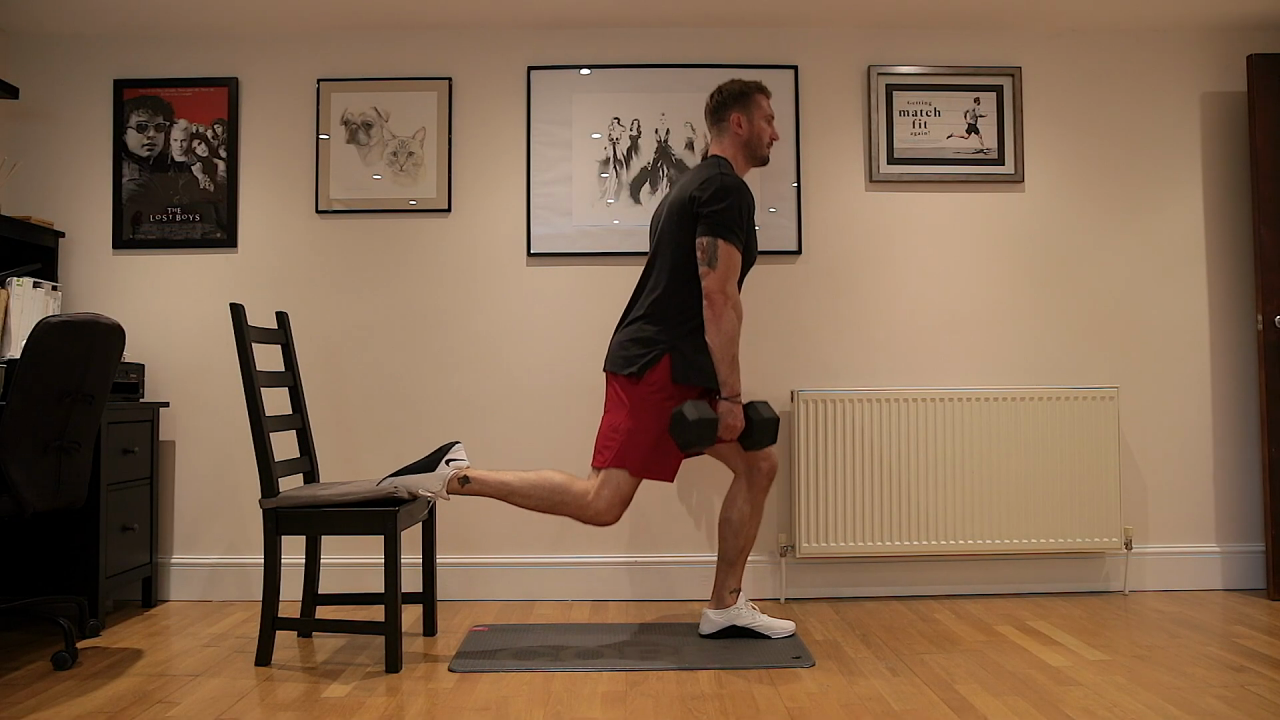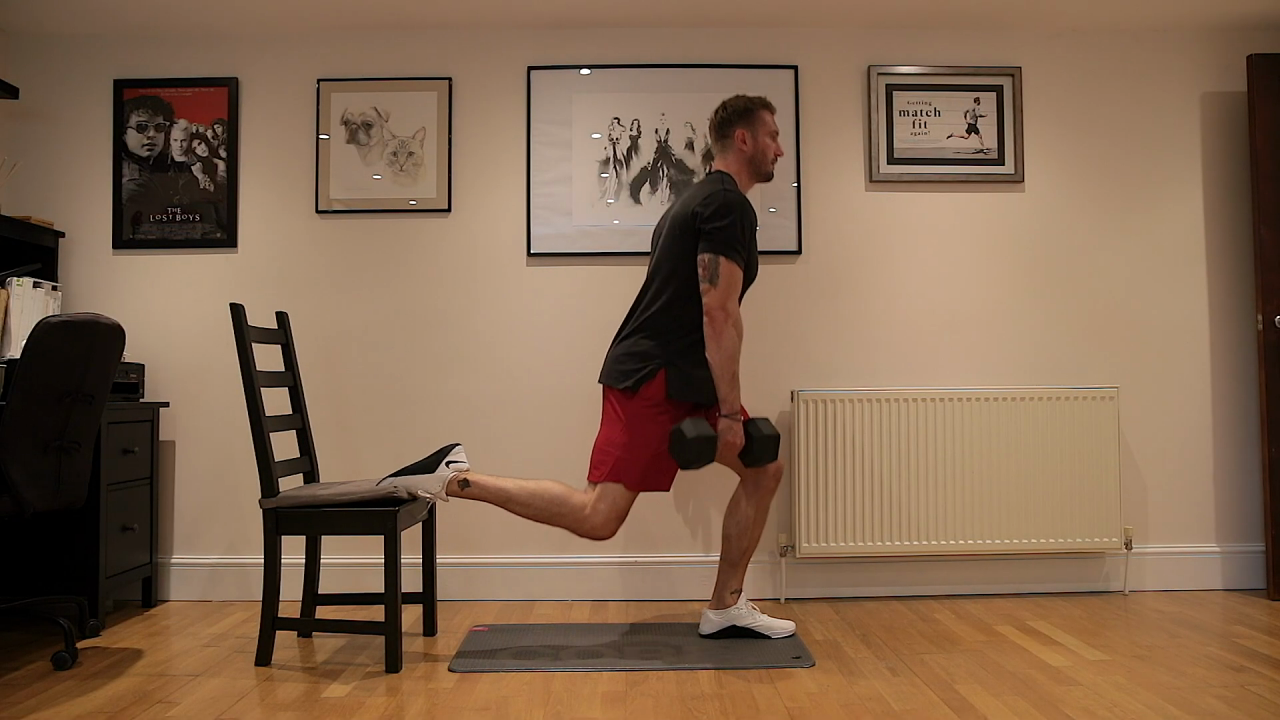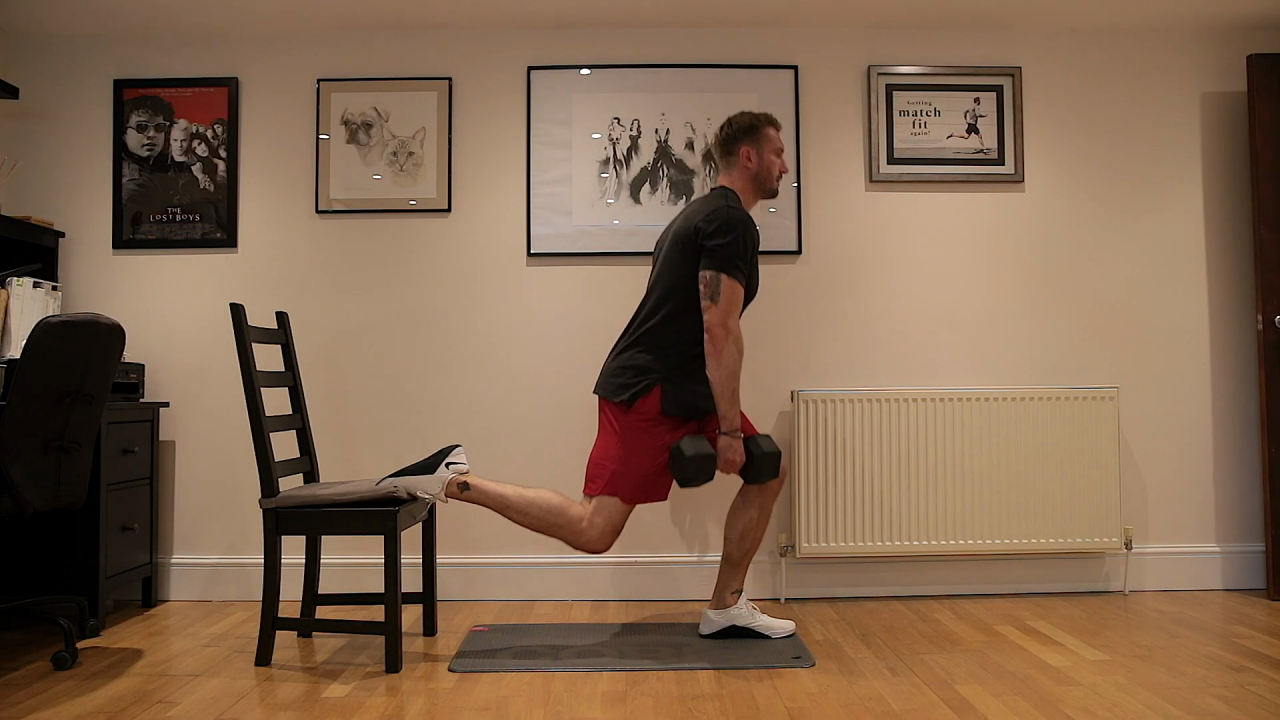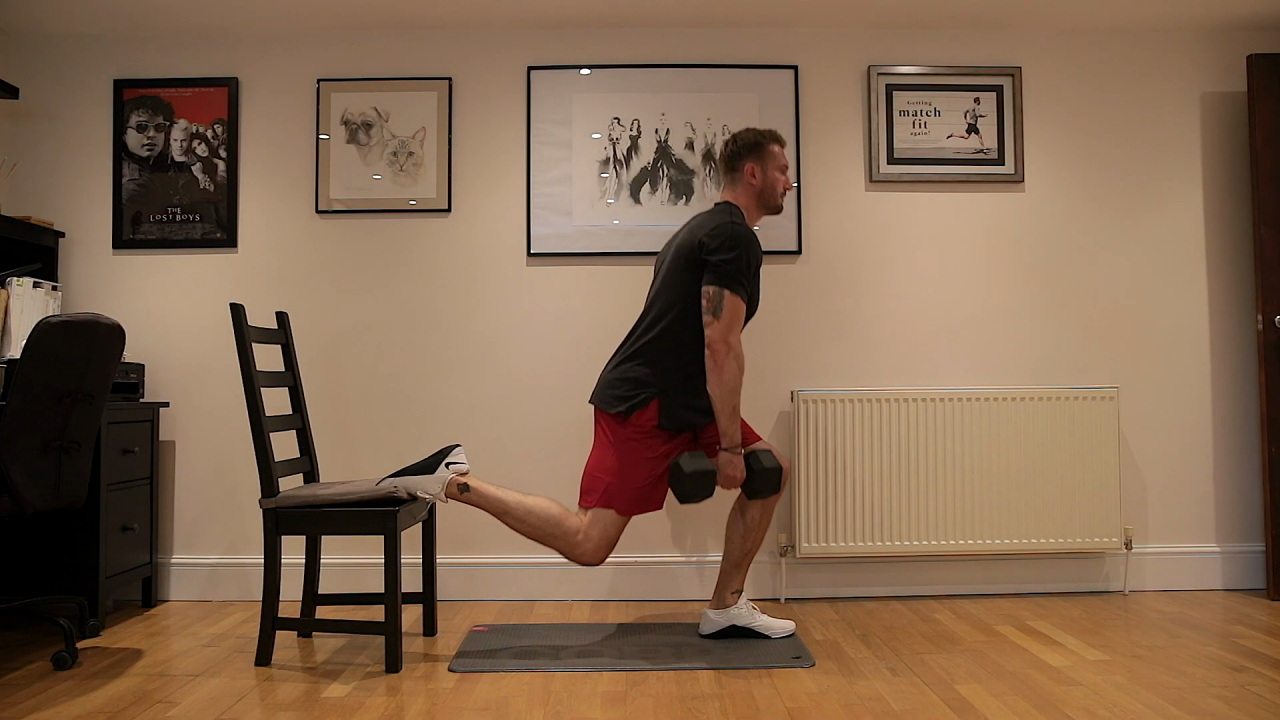
dt=0.1s
person 1, frame 1
left shoulder: (697, 185)
right shoulder: (727, 189)
right elbow: (718, 297)
left wrist: (719, 388)
right wrist: (731, 395)
left hip: (673, 363)
right hip: (659, 364)
left knee: (758, 464)
right knee: (601, 502)
left ankle: (725, 607)
right ankle: (456, 476)
person 1, frame 2
left shoulder: (701, 199)
right shoulder: (729, 206)
right elbow: (718, 313)
right wrist: (730, 412)
left hip: (674, 374)
right hip: (654, 377)
left knee: (765, 466)
right knee: (597, 515)
left ankle: (726, 608)
right ankle: (456, 478)
person 1, frame 3
left shoulder: (704, 214)
right shoulder: (732, 222)
right elbow: (720, 331)
right wrist: (730, 429)
left hip: (672, 388)
right hip: (649, 391)
right knee: (592, 529)
left ankle: (726, 608)
right ankle: (455, 480)
person 1, frame 4
left shoulder: (706, 228)
right shoulder: (736, 238)
right elbow: (720, 346)
right wrist: (730, 447)
left hip: (670, 400)
right hip: (645, 404)
right knee: (586, 542)
left ankle: (725, 607)
right ankle: (455, 482)
